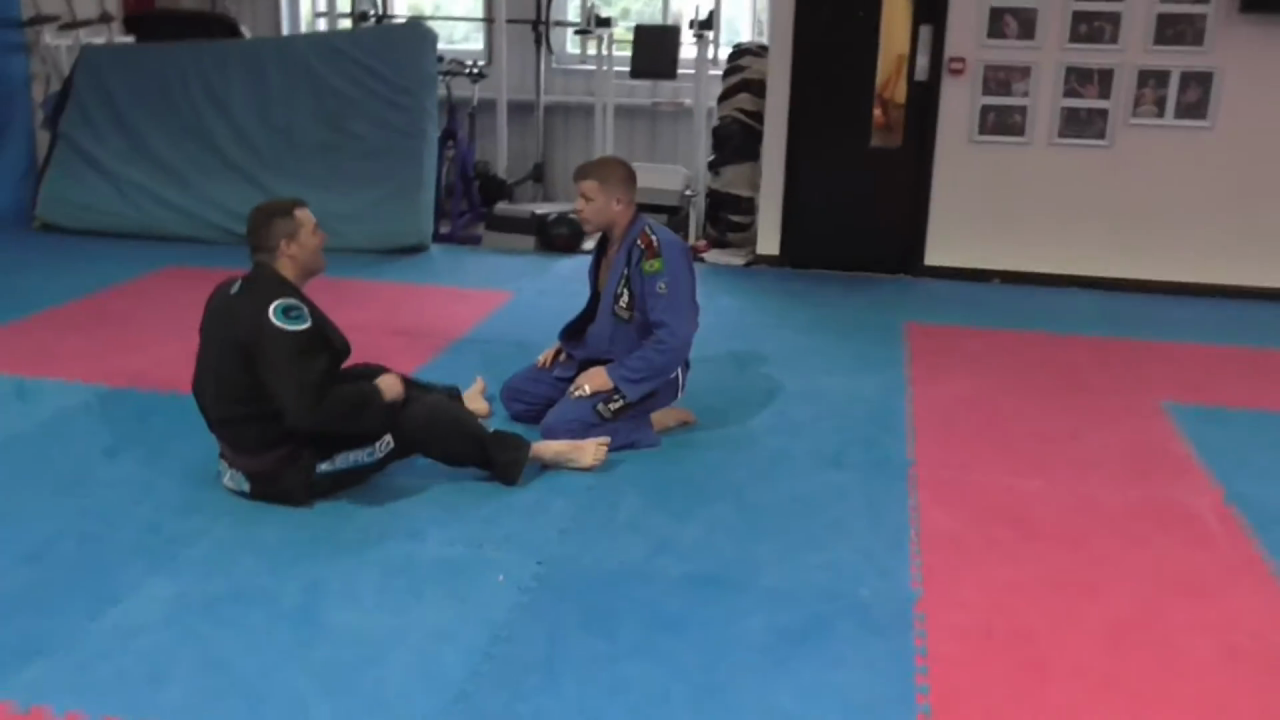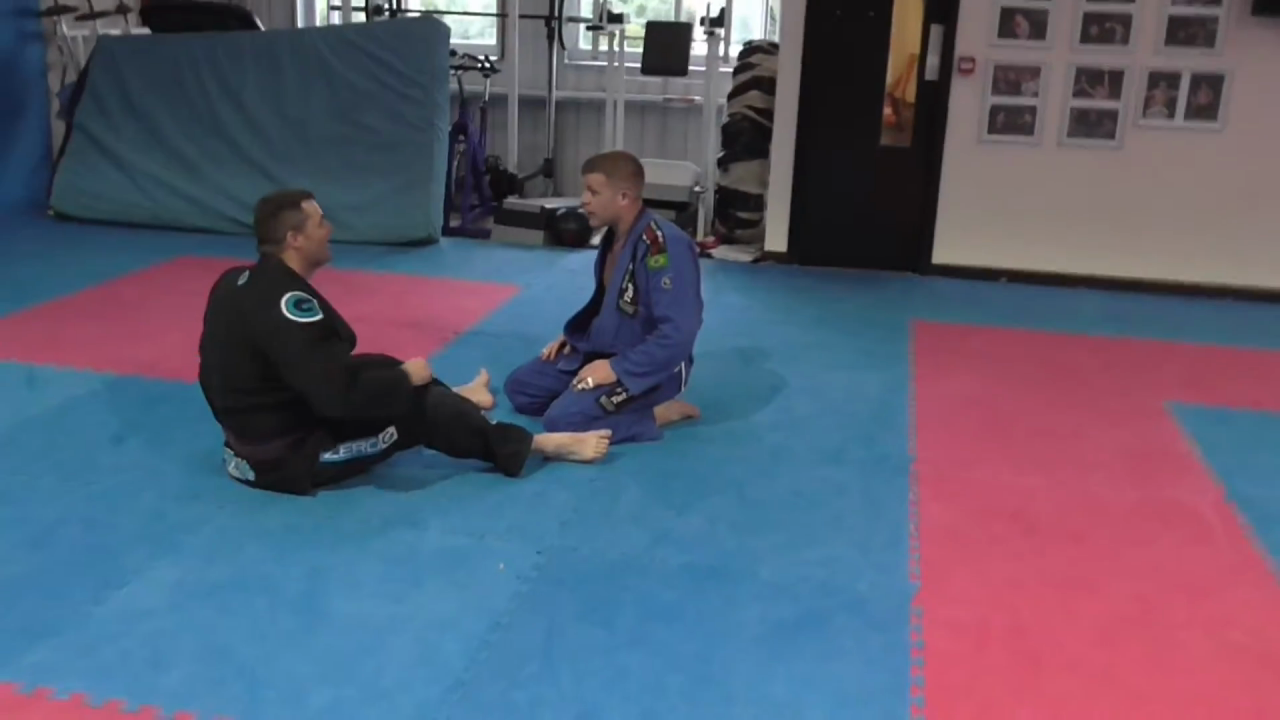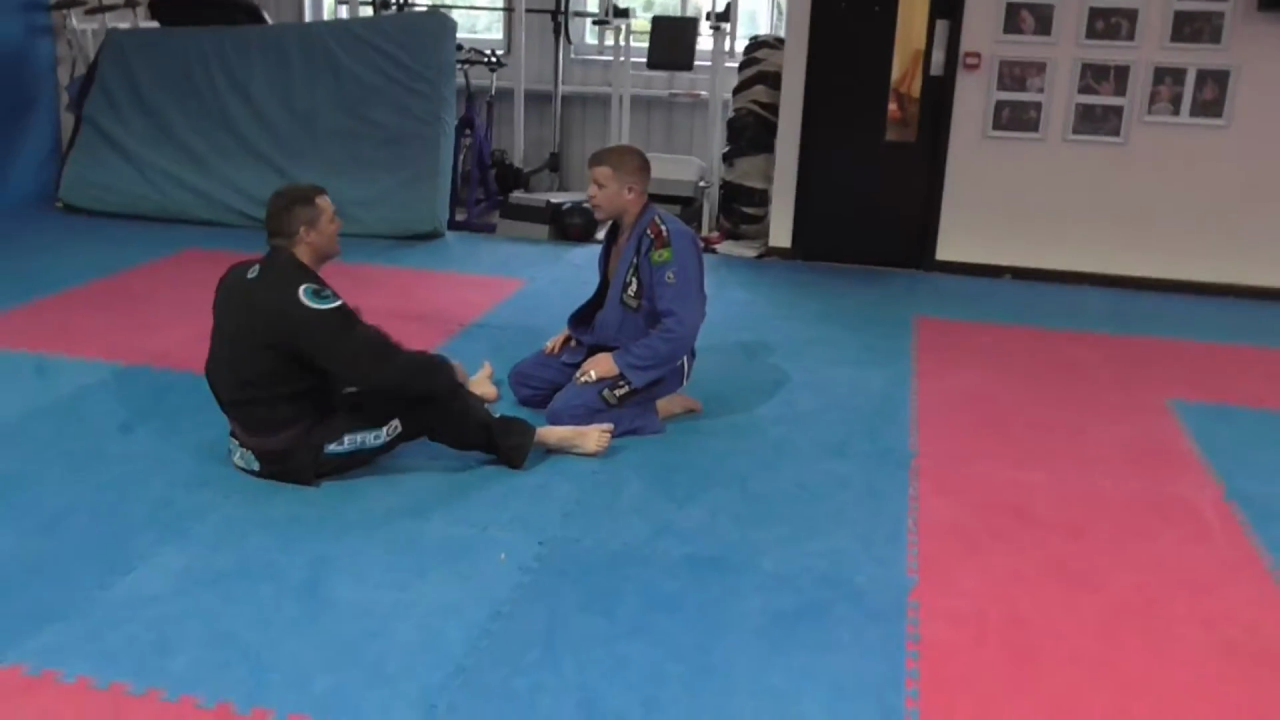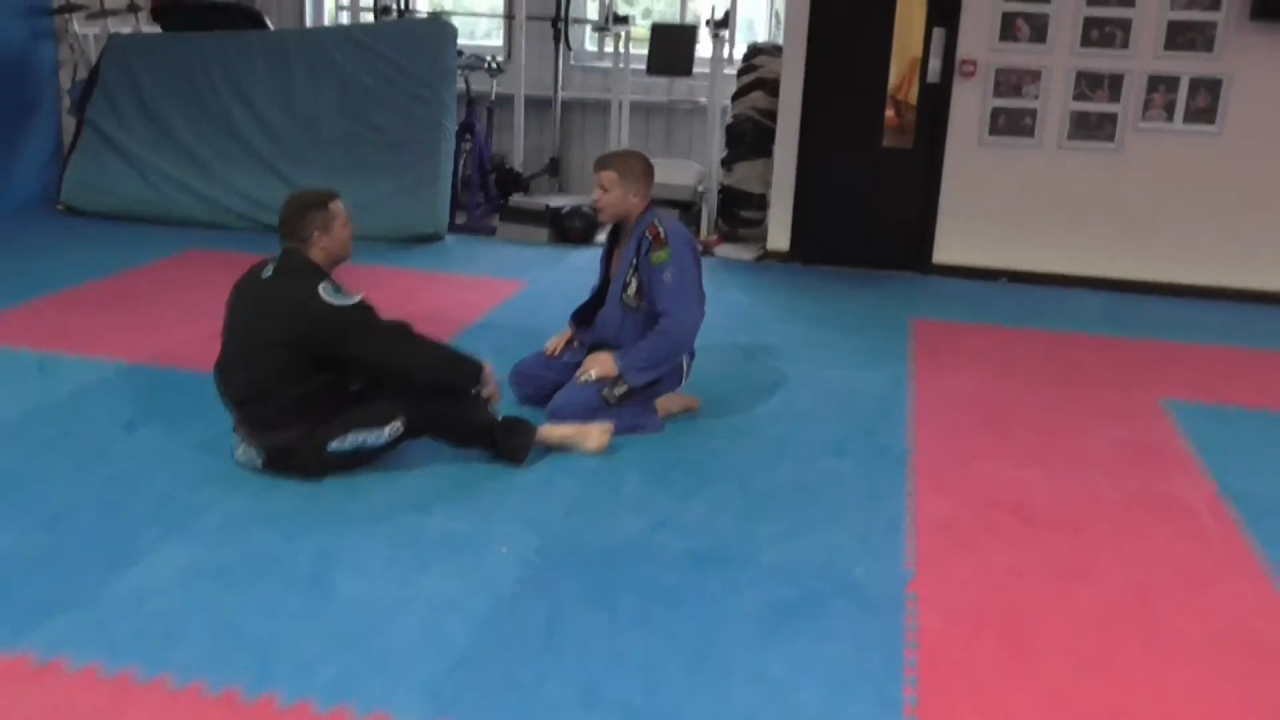
dt=0.2s
person 1, frame 1
left shoulder: (232, 293)
right shoulder: (281, 312)
right elbow: (313, 410)
right wrist: (379, 394)
left hip: (248, 441)
right hip: (283, 466)
left knee: (367, 377)
right knee: (417, 418)
left ankle: (455, 403)
right ankle: (534, 452)
person 1, frame 2
left shoulder: (235, 282)
right shoulder: (289, 306)
right elbow: (343, 398)
right wrist: (407, 377)
left hip: (251, 433)
right hip: (287, 455)
left knee: (373, 370)
right knee: (421, 410)
left ankle: (456, 399)
right ankle: (538, 444)
person 1, frame 3
left shoulder: (242, 276)
right shoulder: (302, 298)
right elbow: (381, 363)
right wrist: (445, 371)
left hip: (255, 427)
right hip: (292, 446)
left knee: (385, 370)
right knee: (424, 403)
left ankle: (459, 393)
right ankle: (540, 437)
person 1, frame 4
left shoulder: (263, 277)
right shoulder: (315, 299)
right elbow: (400, 349)
right wrist: (476, 372)
left hip: (259, 426)
right hip: (295, 444)
left knee: (387, 371)
right knee: (424, 405)
left ankle: (465, 391)
right ankle: (537, 436)
person 2, frame 1
left shoulder: (660, 251)
right shoulder: (608, 241)
left elbow: (674, 338)
left wrist: (615, 375)
right wrist: (568, 342)
left hip: (643, 373)
right hip: (597, 358)
left knee: (560, 428)
right knee: (515, 395)
left ankle: (656, 418)
person 2, frame 2
left shoulder: (666, 246)
right shoulder: (614, 236)
left elbow: (678, 333)
left wrist: (618, 368)
right wrist: (572, 335)
left hip: (647, 367)
right hip: (601, 351)
left knee: (563, 420)
right knee: (519, 386)
left ankle: (659, 412)
right ankle: (620, 401)
person 2, frame 3
left shoulder: (670, 240)
right shoulder: (618, 229)
left elbow: (681, 327)
left wrist: (620, 361)
right wrist: (577, 328)
left hip: (650, 361)
right hip: (605, 345)
left knee: (565, 413)
right knee: (523, 379)
left ankle: (661, 405)
person 2, frame 4
left shoulder: (667, 241)
right shoulder: (621, 229)
left elbow: (678, 327)
left wrist: (621, 360)
right wrist: (578, 326)
left hip: (650, 360)
right hip: (606, 344)
left knee: (566, 411)
right knee: (524, 378)
left ankle: (660, 403)
right ankle: (621, 393)
